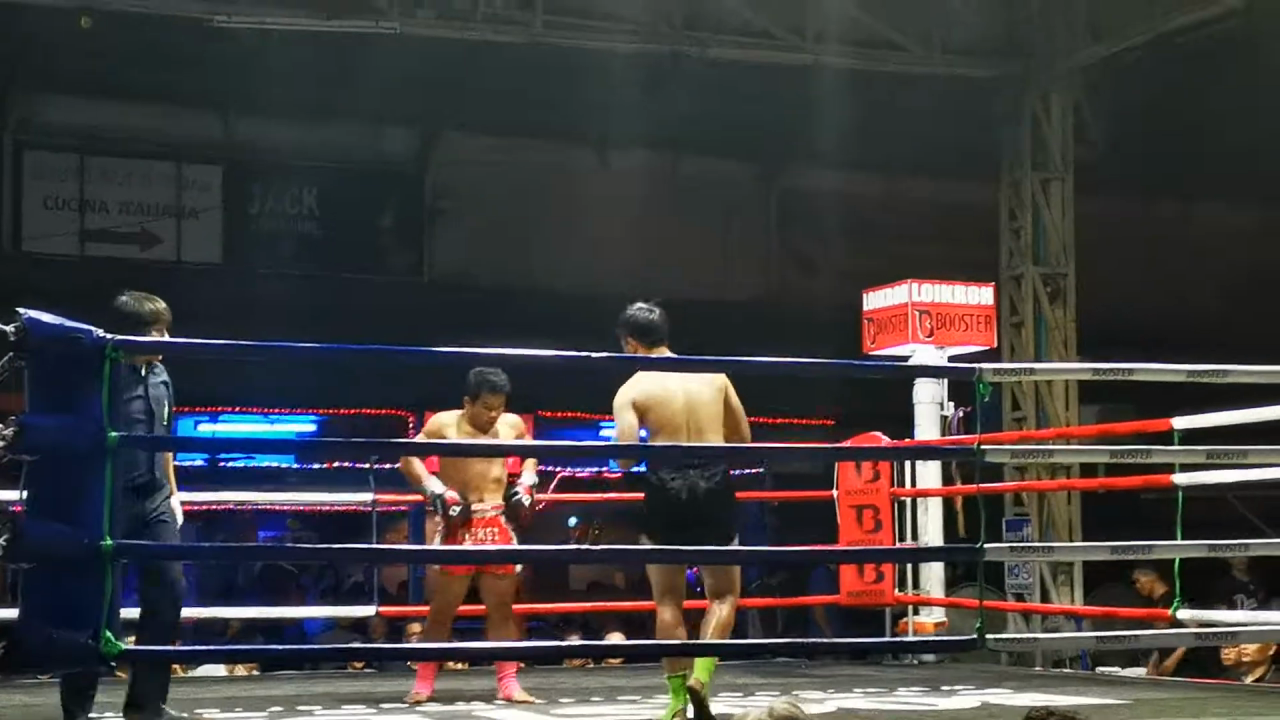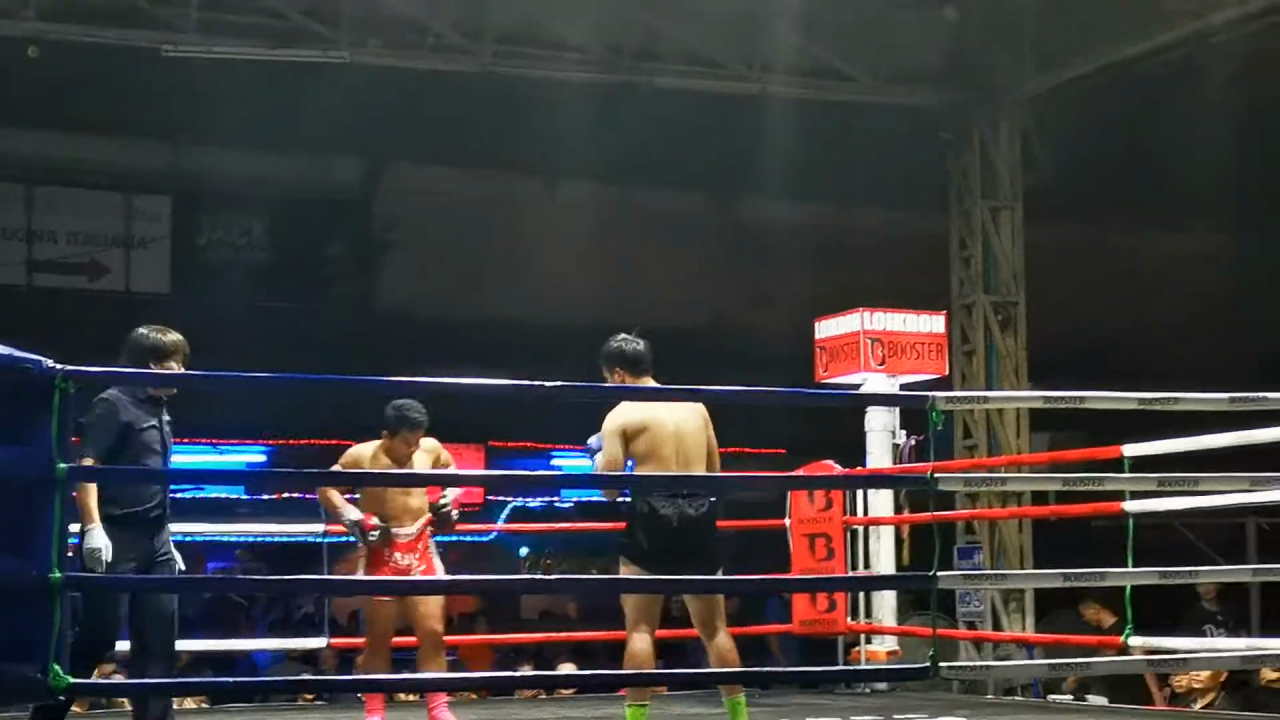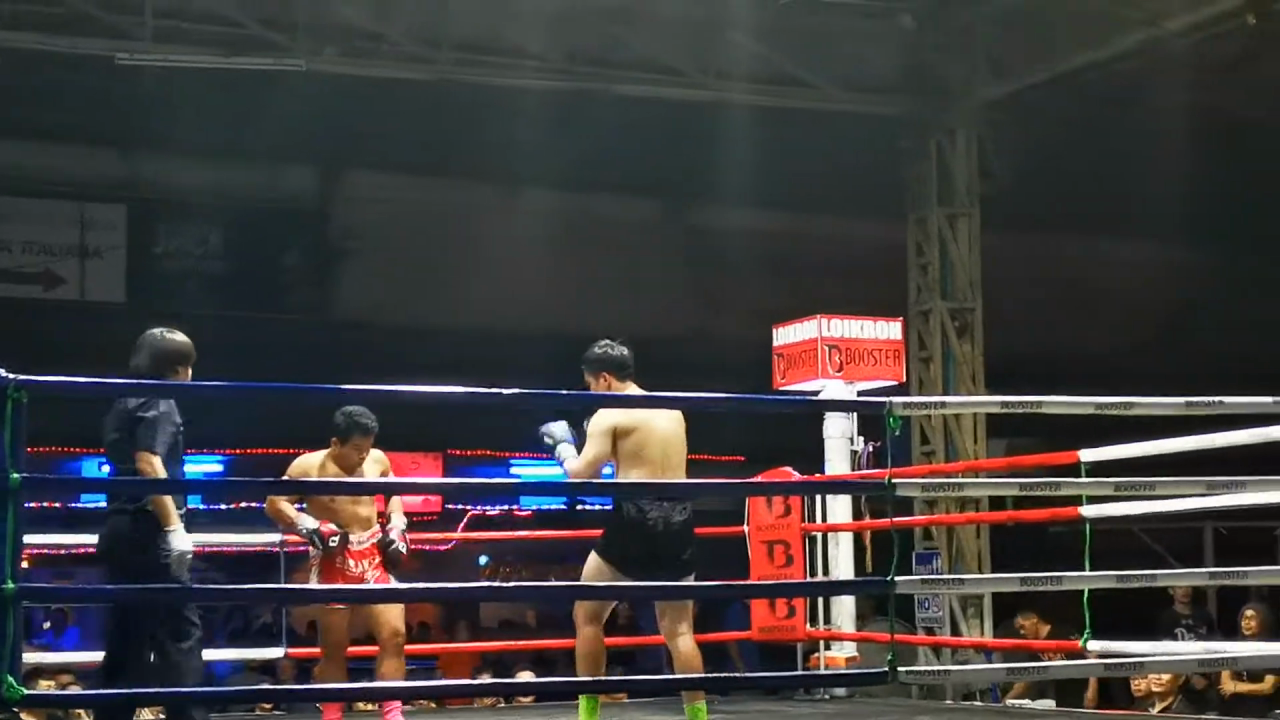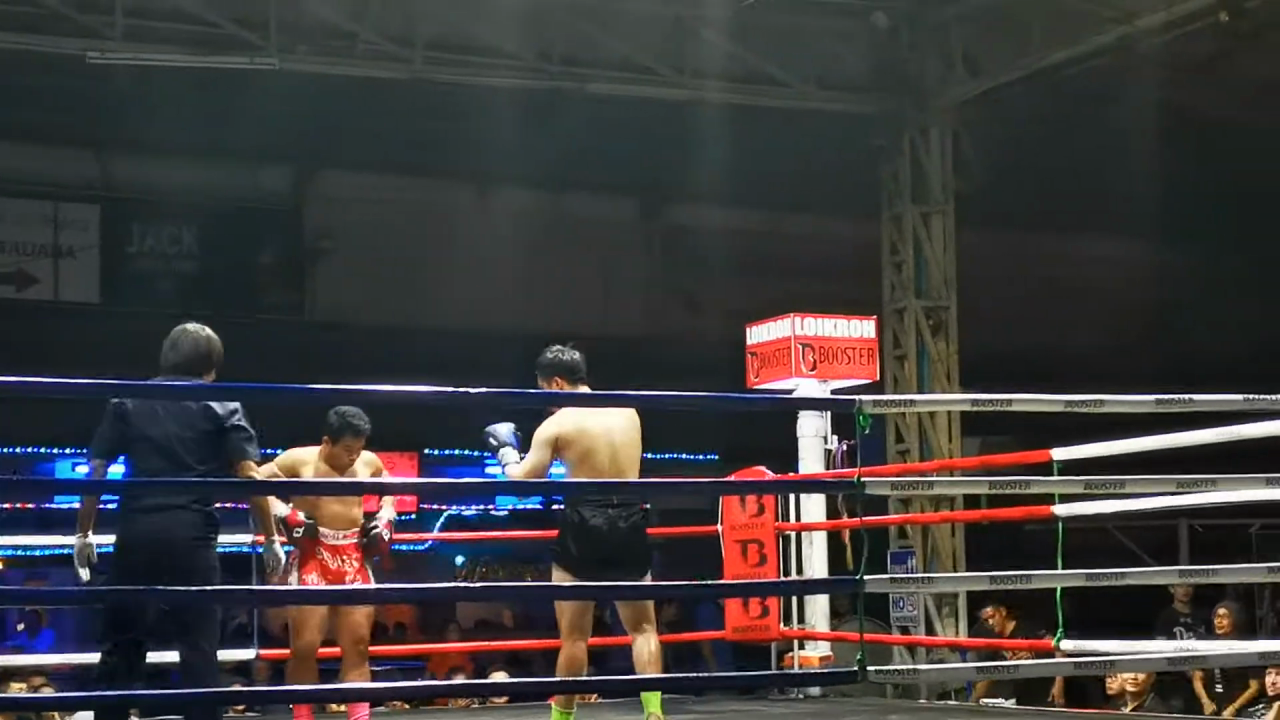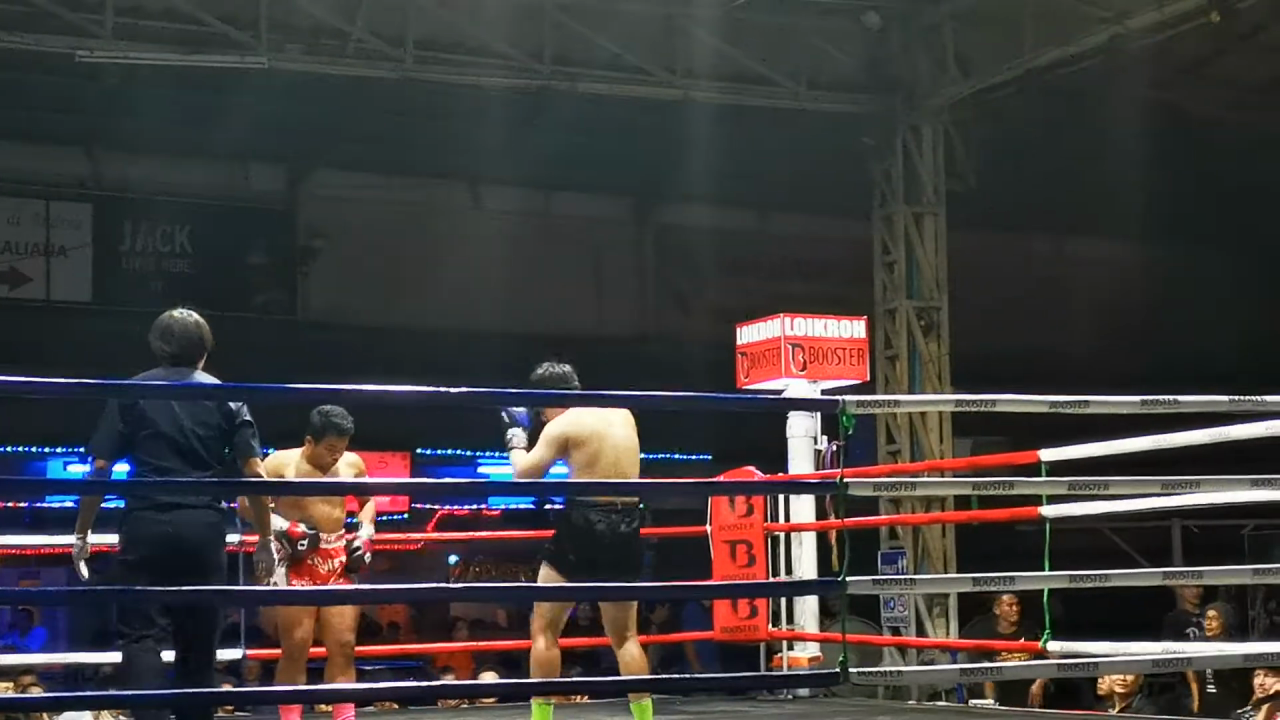
dt=0.3s
person 1, frame 1
left shoulder: (160, 376)
right shoulder: (102, 376)
left wrist: (173, 493)
left hip: (154, 503)
right hip: (110, 503)
left knee: (168, 597)
person 1, frame 2
left shoulder: (159, 410)
right shoulder: (113, 405)
right elbow: (84, 467)
left wrist: (165, 539)
right wrist: (93, 528)
left hip: (154, 539)
right hip: (115, 537)
left knee: (157, 638)
right knee: (99, 636)
person 1, frame 3
left shoulder: (123, 405)
right shoulder: (158, 401)
right elbow: (148, 463)
right wrist: (174, 527)
left hip: (119, 534)
right hip: (146, 534)
left knee: (126, 643)
right knee: (180, 637)
person 1, frame 4
left shoulder: (126, 402)
right shoulder: (221, 407)
left elbow: (96, 470)
right elbow: (249, 475)
left wrist: (83, 534)
left hip: (136, 531)
right hip: (191, 533)
left knee: (122, 642)
right knee: (199, 646)
person 1, frame 5
left shoulder: (131, 393)
right shoulder: (226, 398)
left elbow: (101, 467)
right elbow: (254, 473)
left wrist: (82, 534)
left hip: (146, 528)
right hip: (203, 529)
left knee: (142, 640)
right knee: (197, 645)
person 2, frame 1
left shoulder: (632, 390)
right shoulder: (713, 372)
left elbow: (626, 459)
right elbow: (743, 435)
left wrist: (642, 435)
left hip: (666, 492)
right hip: (714, 488)
left knee: (669, 602)
right knee: (725, 595)
right ankle: (700, 676)
person 2, frame 2
left shoulder: (620, 417)
right shoulder: (694, 404)
left elbow: (609, 487)
right elbow: (713, 470)
left wrist: (600, 456)
left hip: (652, 519)
right hip: (698, 517)
left knee: (639, 629)
right knee: (713, 629)
person 2, frame 3
left shoulder: (608, 416)
right shoulder: (671, 410)
left elbow: (582, 477)
left wrist: (563, 449)
left hip: (634, 522)
right hip: (678, 521)
left knee: (587, 620)
right knee: (679, 632)
person 2, frame 4
left shoulder: (556, 426)
right shoulder: (627, 411)
left elbow: (522, 484)
left wrist: (505, 451)
left hip: (584, 527)
right hip: (630, 525)
left knee: (574, 637)
right knee: (644, 628)
person 2, frame 5
left shoulder: (563, 424)
right shoulder: (621, 413)
left elbow: (523, 475)
left wrist: (516, 434)
left hip: (583, 528)
right hip: (626, 529)
left knee: (544, 631)
right knee: (624, 636)
person 3, frame 1
left shoulder: (512, 425)
right shoulder: (444, 424)
left elbow: (530, 454)
right elbow: (410, 459)
left wrist: (527, 483)
right wrist: (437, 492)
left hip: (497, 523)
right hip: (458, 525)
left knee: (502, 608)
right knee: (442, 611)
left ankle: (508, 683)
right ankle: (424, 681)
person 3, frame 2
left shoulder: (430, 449)
right shoulder: (361, 456)
left elbow: (450, 468)
right elbow: (326, 489)
left wrist: (450, 496)
right wrist: (355, 519)
left hip: (421, 550)
right hip: (381, 553)
left knee: (432, 633)
right knee: (379, 640)
person 3, frame 3
left shoulder: (377, 460)
right shoulder: (309, 466)
left elbow: (394, 493)
right elbow: (275, 504)
left wrist: (397, 526)
right wrist: (312, 527)
left hip: (374, 559)
right hip: (333, 562)
left knee: (394, 635)
right knee: (334, 648)
person 3, frame 4
left shoulder: (369, 463)
right shoulder: (299, 459)
left elbow: (389, 490)
left wrist: (386, 518)
right wrist: (283, 513)
left hip: (354, 560)
right hip: (312, 559)
left knee: (357, 645)
right knee: (304, 648)
person 3, frame 5
left shoulder: (352, 465)
right shoulder: (281, 463)
left elbow: (369, 499)
left wrist: (366, 532)
right wrist: (278, 526)
left hip: (336, 564)
right hip: (295, 565)
left knee: (343, 647)
right knee: (295, 648)
